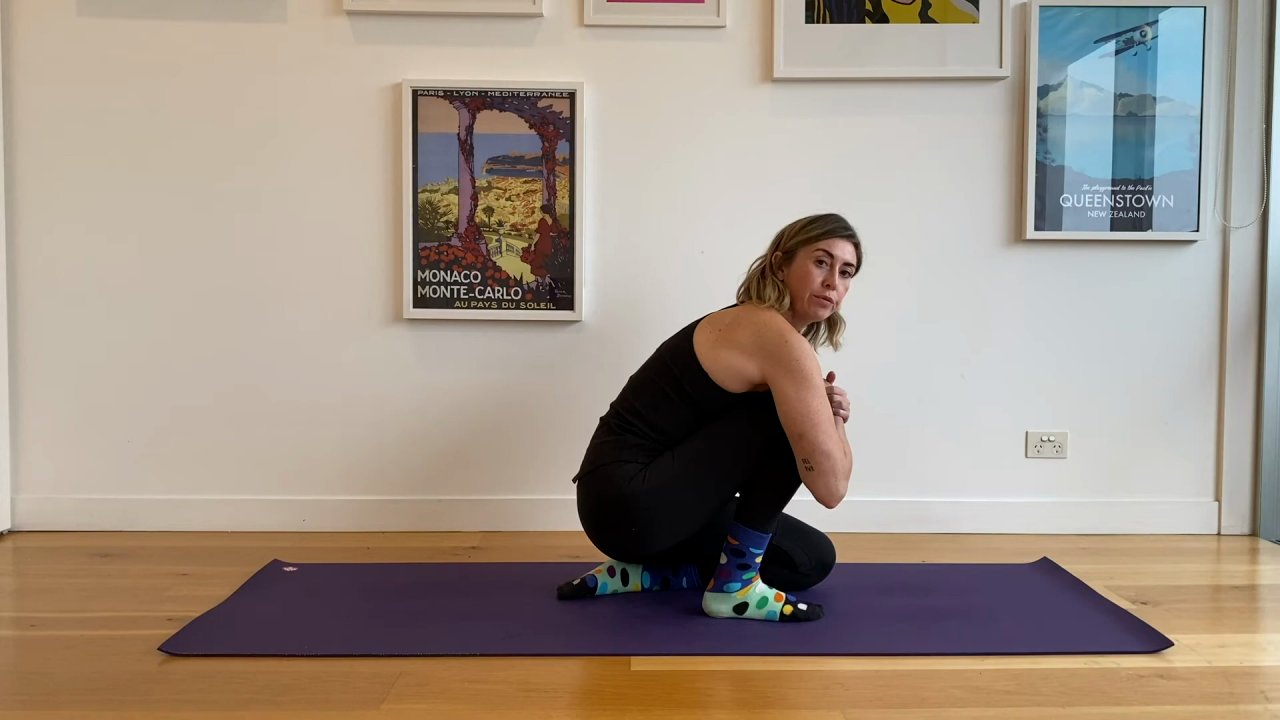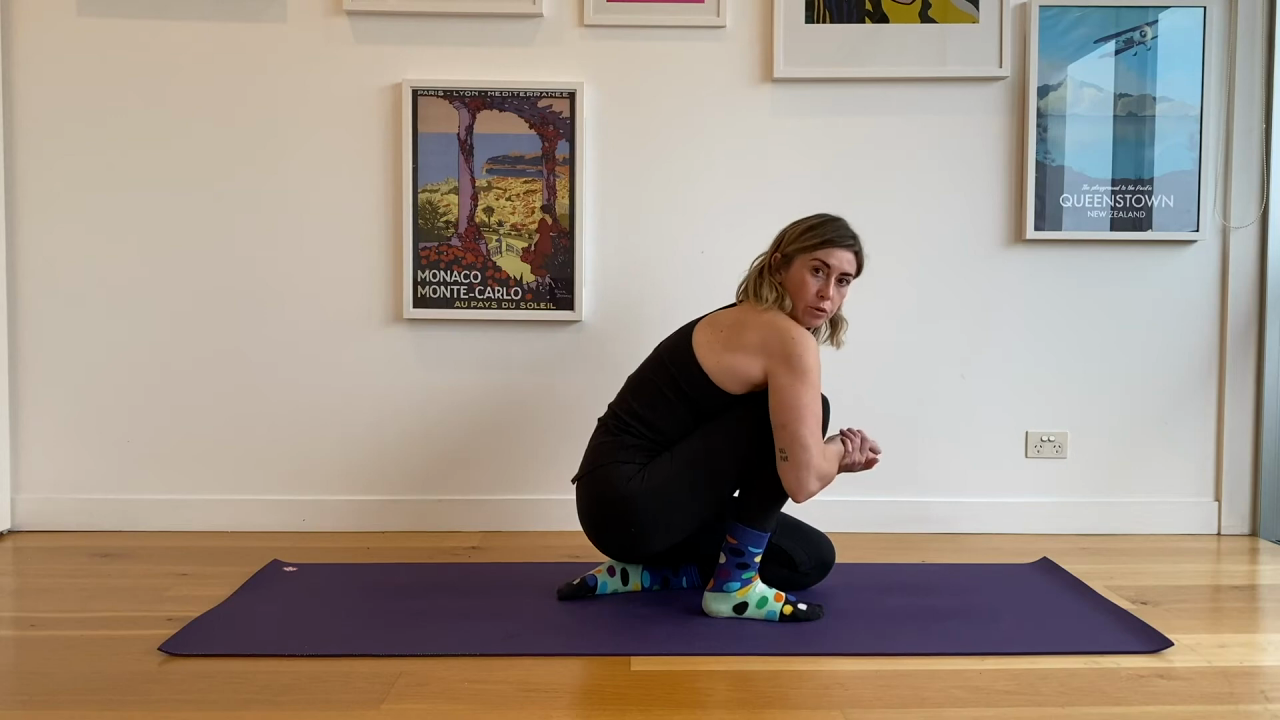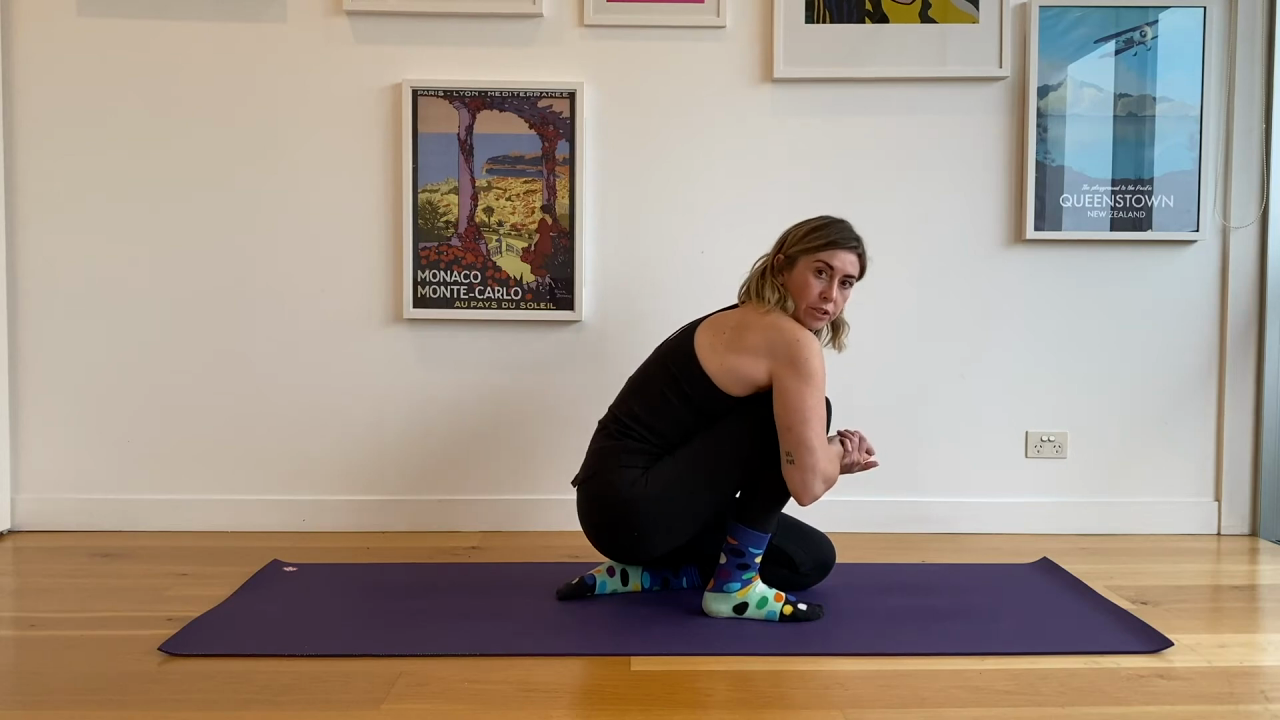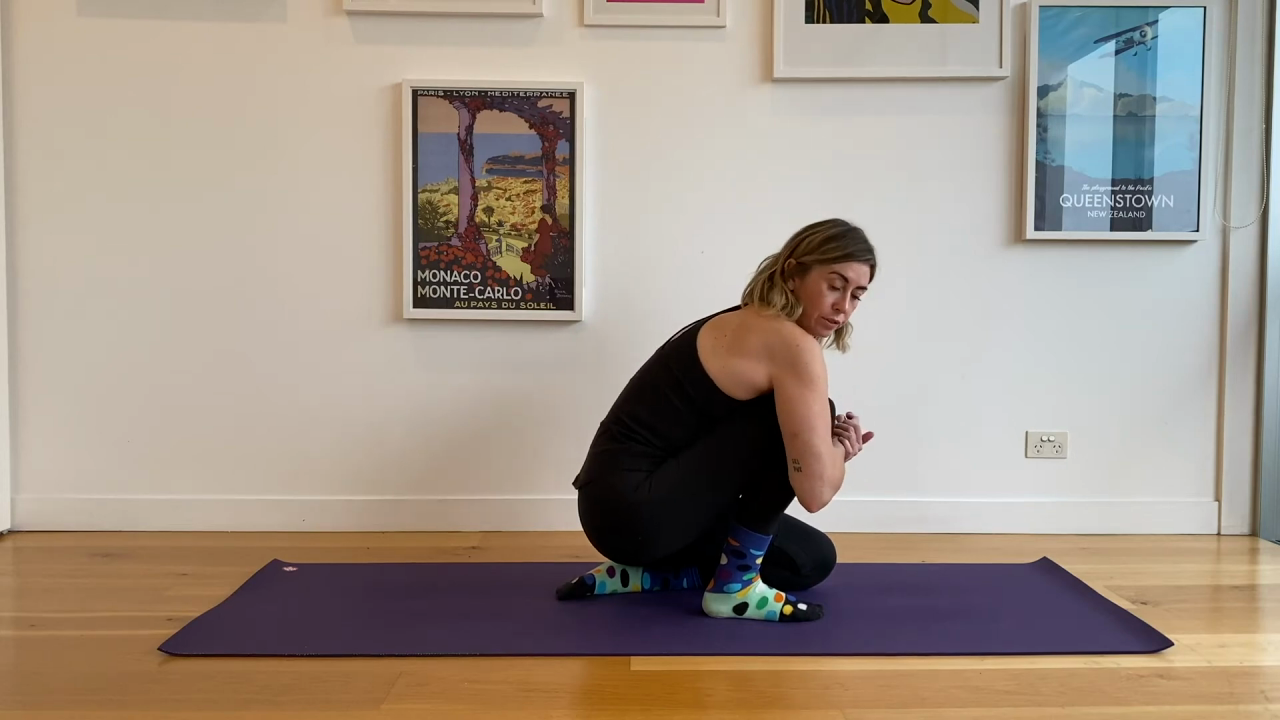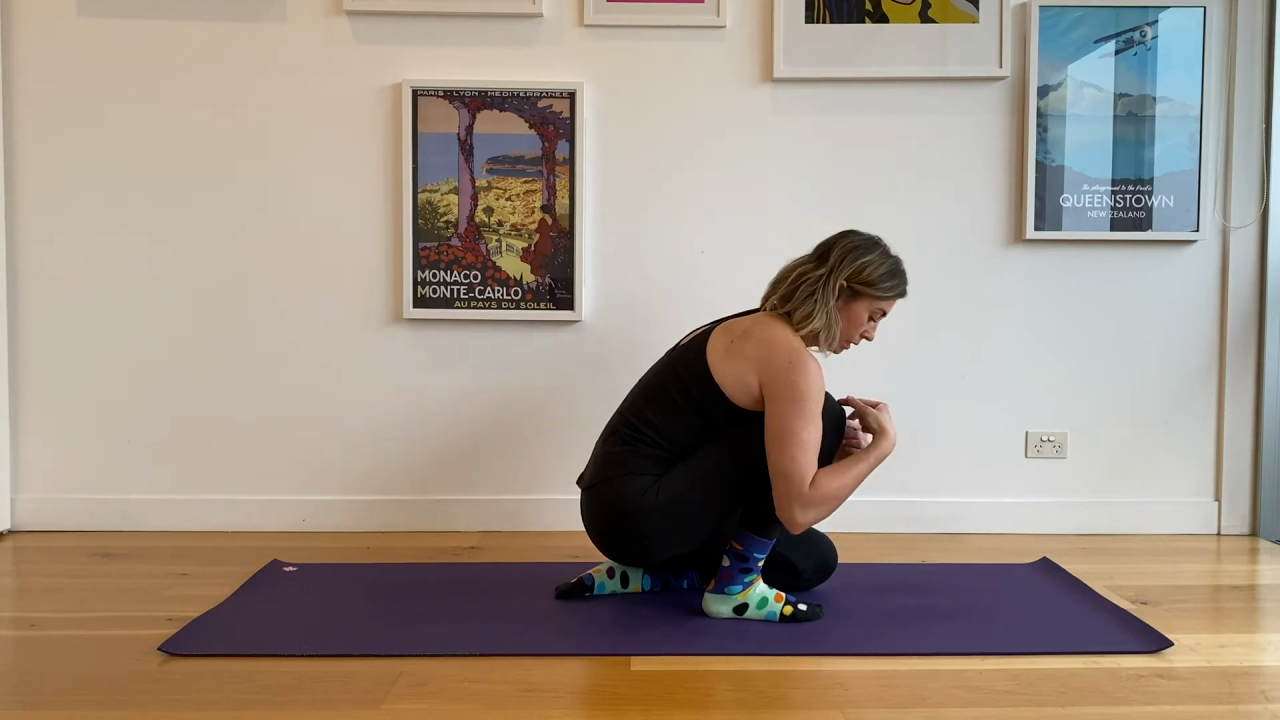
dt=0.7s
person 1, frame 1
left shoulder: (754, 325)
right shoulder: (783, 342)
right elbow: (830, 486)
left wrist: (825, 413)
right wrist: (834, 420)
left hip: (641, 497)
right hip: (629, 502)
left knee: (811, 559)
right knee: (787, 421)
left ankle: (637, 575)
right ankle: (734, 587)
person 1, frame 2
left shoulder: (750, 325)
right shoulder: (789, 340)
left elbow: (789, 458)
right elbow: (802, 481)
left wrist: (836, 457)
right wrist: (837, 449)
left hip: (638, 496)
right hip: (629, 500)
left knee: (811, 559)
right knee: (801, 413)
left ankle: (640, 574)
right ankle: (734, 585)
person 1, frame 3
left shoulder: (748, 324)
right shoulder: (792, 341)
right elbow: (807, 484)
left wrist: (834, 455)
right wrist: (838, 450)
left hip: (636, 498)
right hip: (629, 505)
left knee: (811, 559)
right knee: (796, 416)
left ankle: (637, 576)
right ankle: (734, 586)
person 1, frame 4
left shoulder: (751, 327)
right shoulder: (793, 345)
right elbow: (815, 491)
left wrist: (832, 446)
right wrist: (839, 450)
left hip: (635, 500)
right hip: (632, 508)
left knee: (812, 560)
right knee: (800, 417)
left ankle: (639, 576)
right ankle: (735, 585)
person 1, frame 5
left shoulder: (759, 329)
right shoulder: (792, 359)
right elbow: (798, 508)
left wrist: (828, 449)
right wrist: (883, 442)
left hip: (626, 501)
right hip: (636, 512)
left knee: (813, 562)
right knee: (824, 418)
left ankle: (639, 576)
right ankle: (735, 586)
